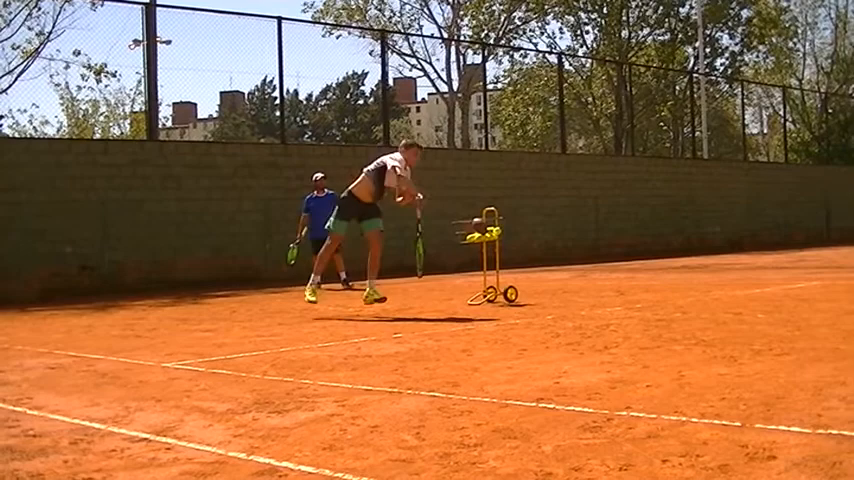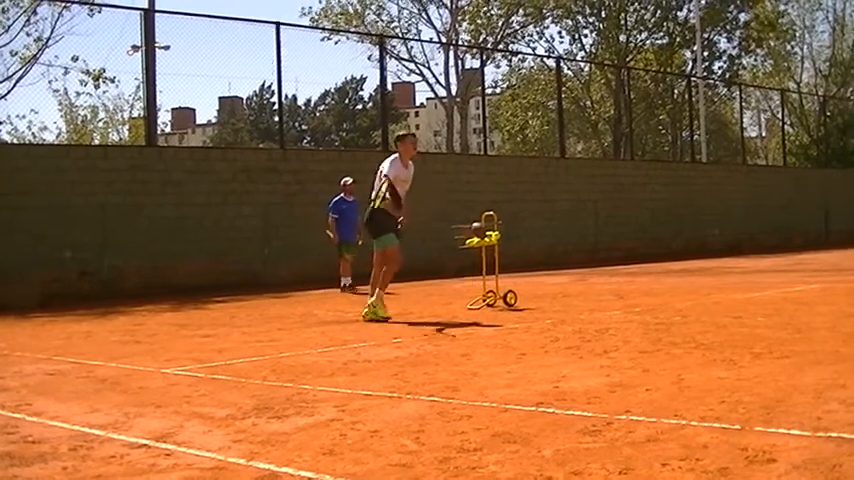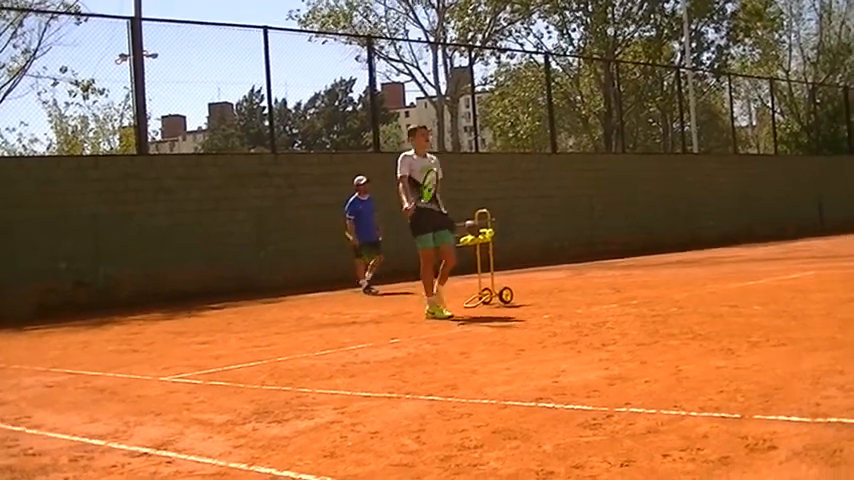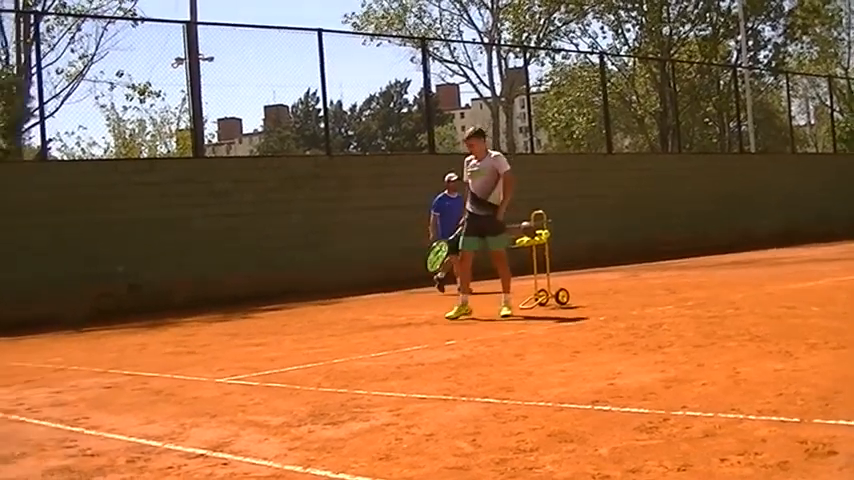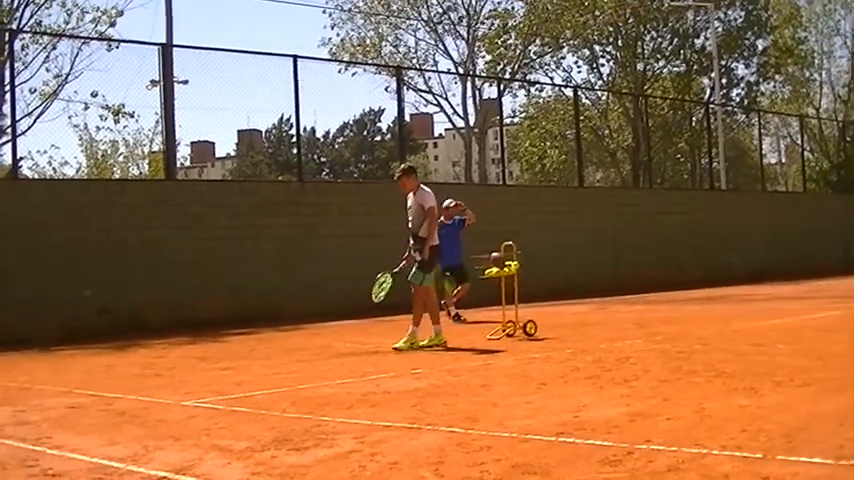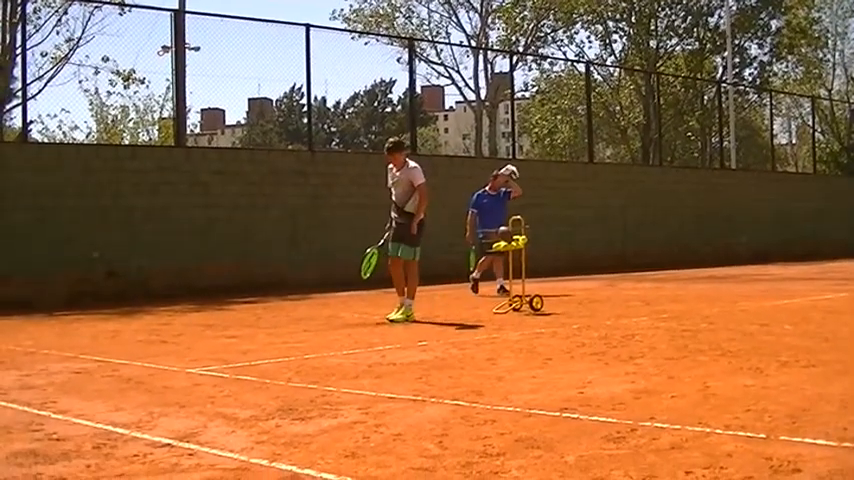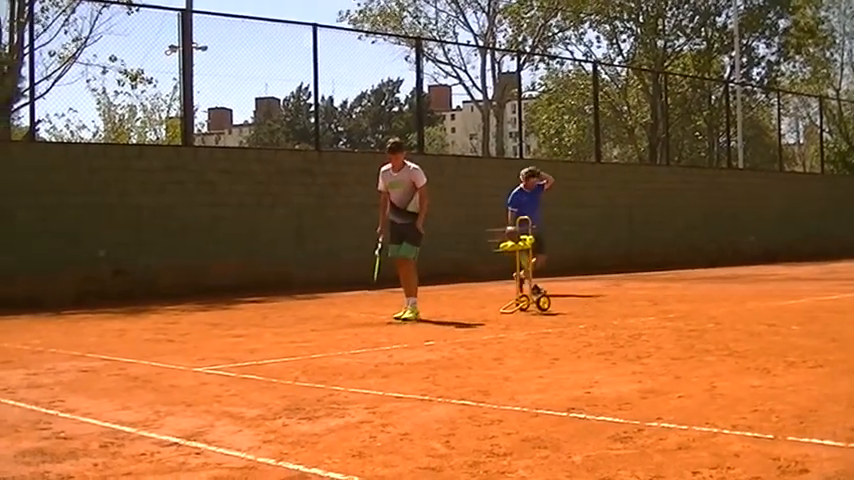
dt=0.7s
person 1, frame 1
left shoulder: (405, 171)
right shoulder: (394, 160)
left elbow: (401, 199)
right elbow: (400, 178)
left wrist: (411, 197)
right wrist: (415, 196)
left hip: (369, 205)
right hip: (352, 201)
left knee: (376, 245)
right knee: (333, 242)
left ankle: (371, 290)
right ankle: (313, 284)
person 1, frame 2
left shoulder: (410, 167)
right shoulder: (391, 163)
right elbow: (385, 181)
left wrist: (403, 216)
right wrist: (383, 195)
left hip: (392, 217)
right hip: (379, 215)
left knee: (381, 264)
right knee: (395, 261)
left ankle: (371, 308)
right ankle: (376, 302)
person 1, frame 3
left shoulder: (433, 160)
right shoulder: (406, 158)
right elbow: (402, 184)
left wrist: (442, 210)
right wrist: (406, 203)
left hip: (437, 213)
right hip: (419, 214)
left knee: (450, 256)
right knee: (427, 259)
left ankle: (437, 291)
right ankle: (431, 306)
person 1, frame 4
left shoulder: (496, 158)
right shoulder: (468, 162)
left elbow: (509, 184)
left wrist: (501, 209)
right wrist: (465, 213)
left hip: (492, 215)
right hip: (473, 216)
left knee: (500, 259)
right knee: (464, 259)
left ankle: (506, 303)
right ankle: (463, 304)
person 1, frame 5
left shoulder: (425, 194)
right shoulder: (410, 197)
left elbow: (433, 220)
left wrist: (426, 247)
right wrist: (410, 250)
left hip: (428, 249)
right hip: (418, 249)
left knee: (417, 292)
right knee: (427, 292)
left ankle: (412, 337)
right ankle: (438, 335)
person 1, frame 6
left shoulder: (413, 169)
right shoulder: (391, 170)
left elbow: (423, 197)
left wrist: (414, 221)
right wrist: (391, 221)
left hip: (412, 223)
right hip: (397, 223)
left knee: (410, 264)
right knee: (394, 264)
left ankle: (408, 309)
right ankle: (402, 304)
person 1, frame 7
left shoulder: (414, 171)
right shoulder: (384, 172)
left elbow: (424, 198)
left wrist: (419, 222)
right wrist: (382, 224)
left hip: (412, 223)
right hip: (395, 223)
left knee: (408, 263)
right knee: (400, 265)
left ankle: (413, 307)
right ankle: (408, 305)
person 2, frame 1
left shoulder: (332, 196)
right shoulder: (309, 199)
right elbow: (305, 217)
right wrist: (299, 232)
right hip: (316, 234)
left knee: (337, 255)
right knee: (317, 257)
left ankle: (344, 279)
person 2, frame 2
left shoulder: (354, 202)
right shoulder: (337, 202)
right elbow: (331, 220)
left wrist: (359, 233)
right wrist: (334, 235)
left hip: (351, 237)
right hip: (341, 237)
left knee: (348, 260)
right knee: (346, 258)
left ankle: (345, 284)
right ankle: (347, 283)
person 2, frame 3
left shoulder: (369, 199)
right shoulder: (353, 203)
right elbow: (349, 221)
left wrist: (378, 229)
right wrist: (354, 237)
left hip: (372, 237)
right hip: (359, 238)
left knee: (379, 257)
right knee: (360, 261)
left ankle: (367, 279)
right ankle: (364, 285)
person 2, frame 4
left shoulder: (460, 199)
right shoulder: (440, 200)
left elbow: (462, 216)
right elbow: (434, 218)
right wrist: (432, 234)
left hip: (458, 235)
right hip: (446, 236)
left knee: (457, 259)
right knee: (453, 258)
right ankle: (440, 277)
person 2, frame 5
left shoulder: (457, 222)
right shoulder: (438, 227)
left elbow: (472, 219)
left wrist: (464, 209)
right wrist: (437, 263)
left hip: (458, 262)
right hip: (445, 264)
left knee: (465, 285)
right knee: (448, 288)
left ankle: (447, 303)
right ankle: (454, 313)
person 2, frame 6
left shoulder: (503, 194)
right shoulder: (479, 196)
left elbow: (519, 192)
right elbow: (472, 216)
left wrist: (509, 181)
right wrist: (469, 232)
left hip: (499, 233)
right hip: (485, 234)
left knee: (498, 258)
right knee: (489, 257)
left ankle: (500, 286)
right ankle: (475, 276)
person 2, frame 7
left shoulder: (537, 189)
right shoulder: (516, 195)
left elbow: (551, 181)
right elbow: (511, 215)
left wrist: (538, 173)
right wrist: (514, 232)
left hip: (536, 231)
right hip: (524, 233)
left knee: (541, 257)
left ankle: (522, 275)
right ankle: (532, 285)
